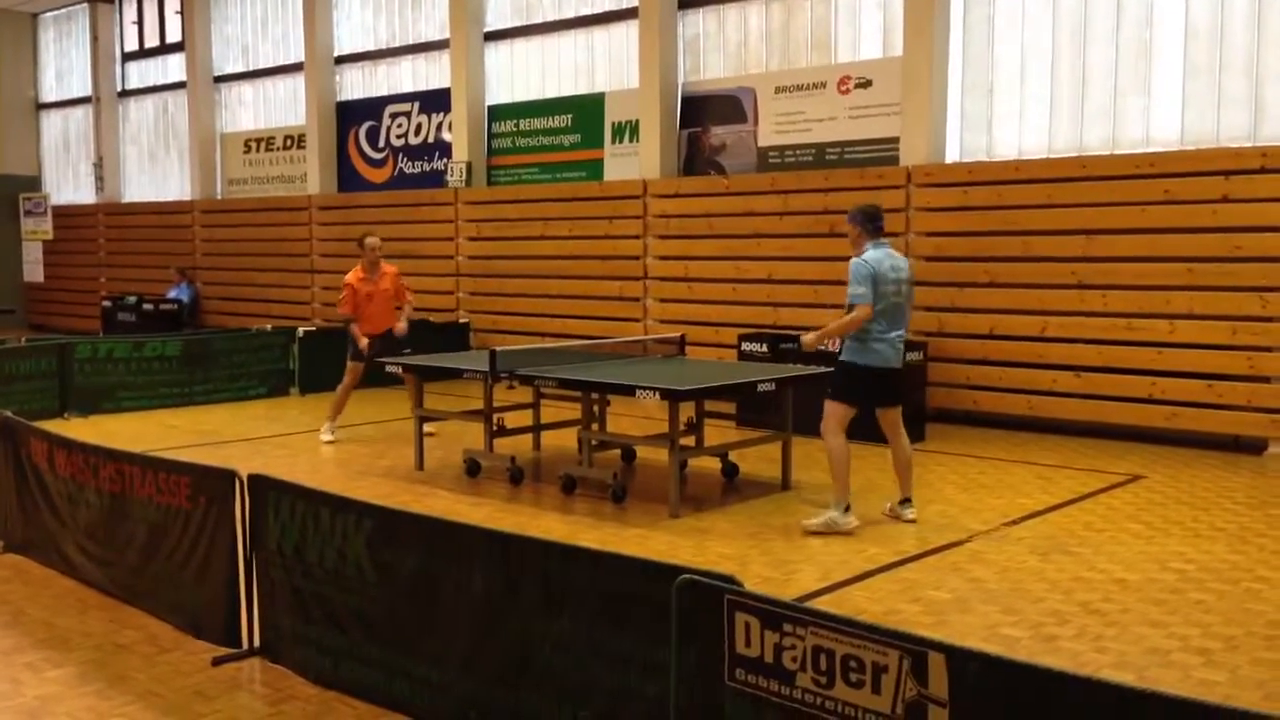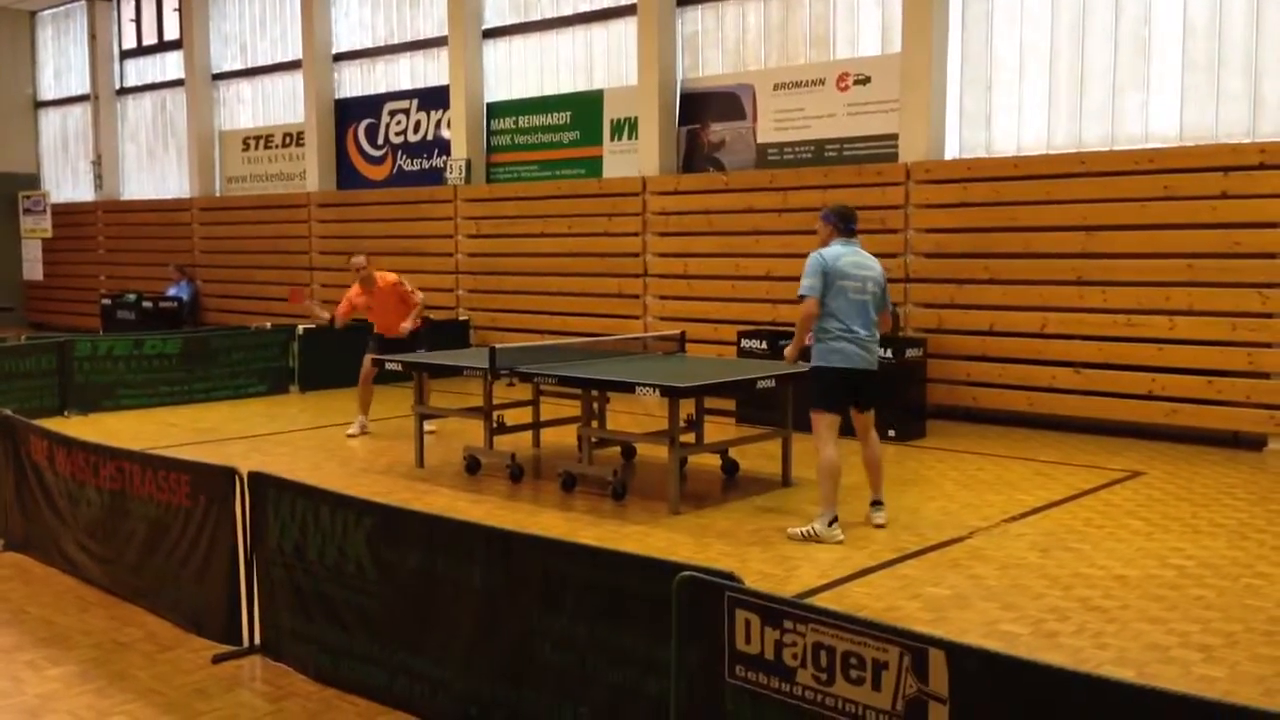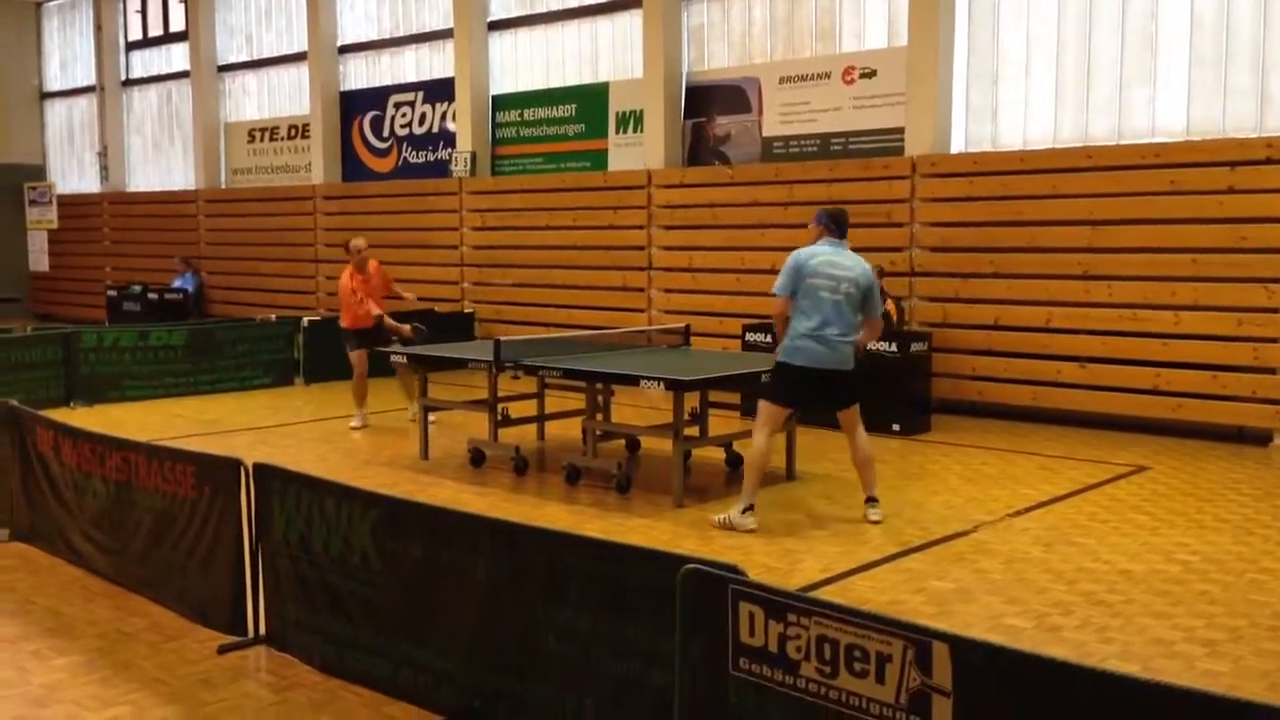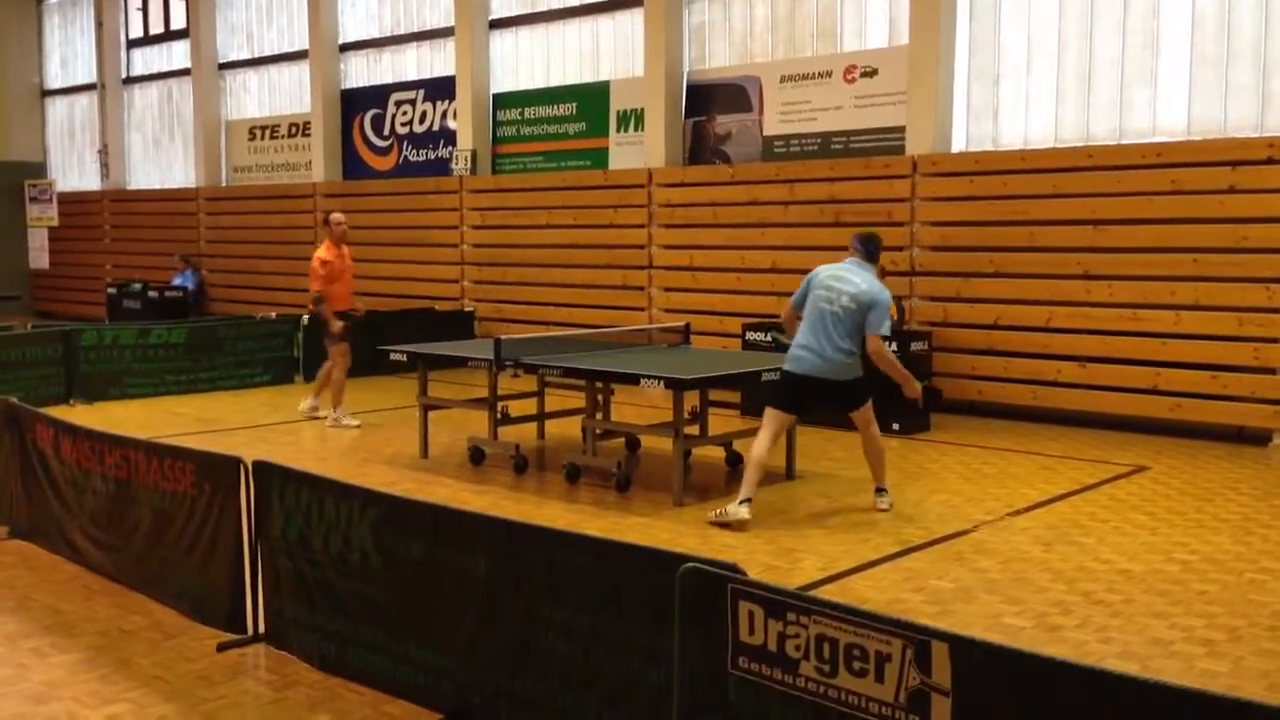
dt=0.4s
person 1, frame 1
left shoulder: (862, 263)
right shoulder: (901, 262)
left elbow: (862, 315)
left wrist: (819, 336)
left hip: (861, 359)
right hip: (892, 358)
left knee: (832, 428)
right knee: (895, 430)
left ankle: (841, 510)
right ankle: (905, 503)
person 1, frame 2
left shoulder: (821, 259)
right shoulder: (874, 265)
left elbow: (809, 311)
right elbow: (886, 322)
left wrist: (795, 346)
left hip: (831, 360)
right hip: (866, 362)
left knee: (825, 438)
right knee: (867, 433)
left ankle: (828, 522)
right ankle: (877, 505)
person 1, frame 3
left shoulder: (801, 258)
right shoulder: (864, 269)
left elbow: (780, 309)
right elbow: (876, 325)
left wrist: (786, 337)
right wrist: (860, 338)
left hip: (797, 359)
right hip: (840, 363)
left knee: (763, 429)
right knee: (855, 430)
left ankle: (745, 510)
right ankle: (872, 503)
person 1, frame 4
left shoulder: (822, 272)
right shoulder: (878, 293)
left elbow: (789, 314)
right elbow: (875, 351)
right wrist: (906, 381)
left hip: (799, 365)
right hip: (843, 372)
left knee: (767, 433)
right knee: (868, 425)
left ankle: (742, 503)
right ankle: (881, 493)
person 2, frame 1
left shoulder: (393, 273)
right shoulder: (351, 280)
left elbow: (407, 300)
right elbow: (347, 316)
left wrist: (403, 321)
right wrist: (360, 339)
left hip: (390, 333)
right hip: (362, 335)
right knee: (348, 381)
right ankle: (329, 426)
person 2, frame 2
left shoulder: (392, 281)
right shoulder: (354, 295)
left elbow: (419, 301)
right elbow: (335, 321)
left wrist: (409, 322)
right wrist: (314, 310)
left hip: (410, 333)
right hip: (383, 335)
right knee: (366, 375)
right ankle: (362, 421)
person 2, frame 3
left shoulder: (375, 266)
right shoulder: (349, 284)
left elbow: (388, 286)
right elbow: (374, 315)
left wrist: (404, 295)
right wrist: (401, 329)
left hip: (377, 325)
right hip: (354, 329)
left knee: (402, 363)
right knee: (360, 370)
left ankle: (415, 409)
right ankle: (360, 414)
person 2, frame 4
left shoulder: (345, 251)
right shoulder: (323, 257)
right elbow: (316, 295)
left wrist: (353, 303)
right wrist: (332, 321)
left hip: (339, 313)
right hip: (326, 316)
left knee: (334, 361)
right knee: (342, 362)
left ankle: (311, 403)
right ankle: (337, 415)
